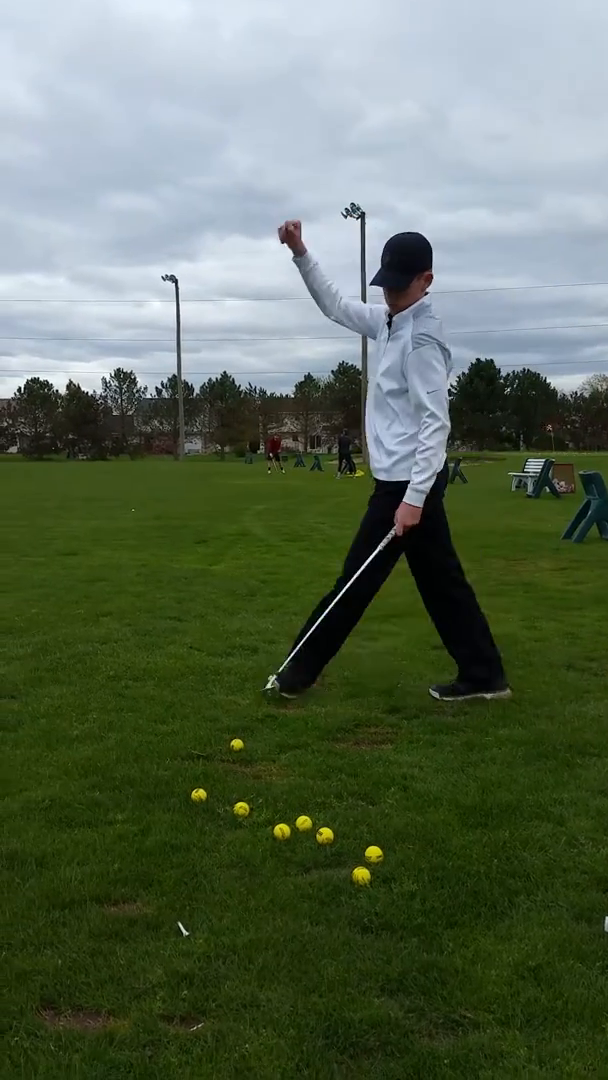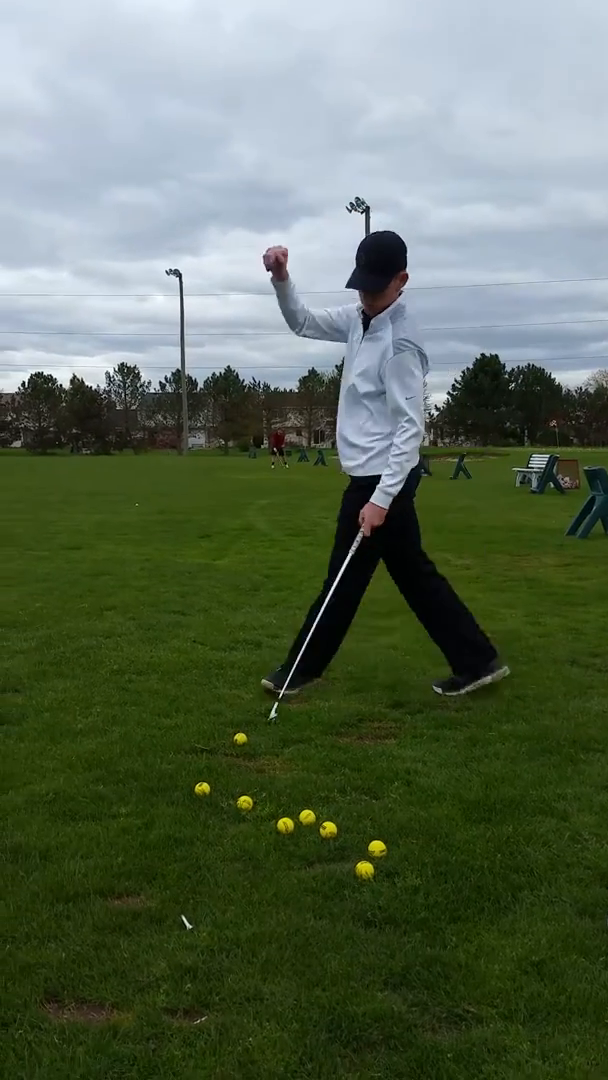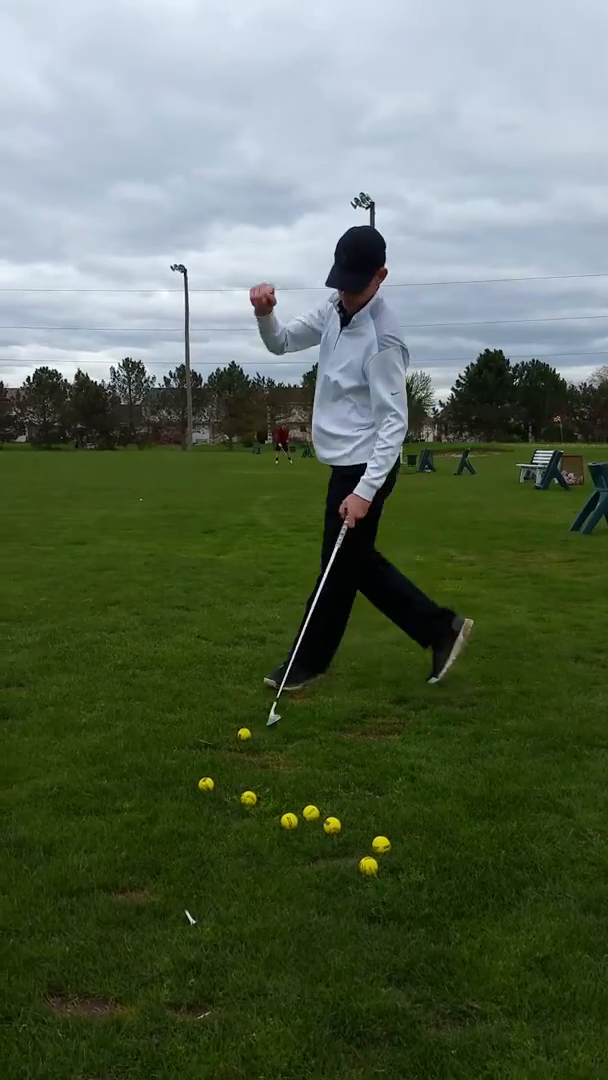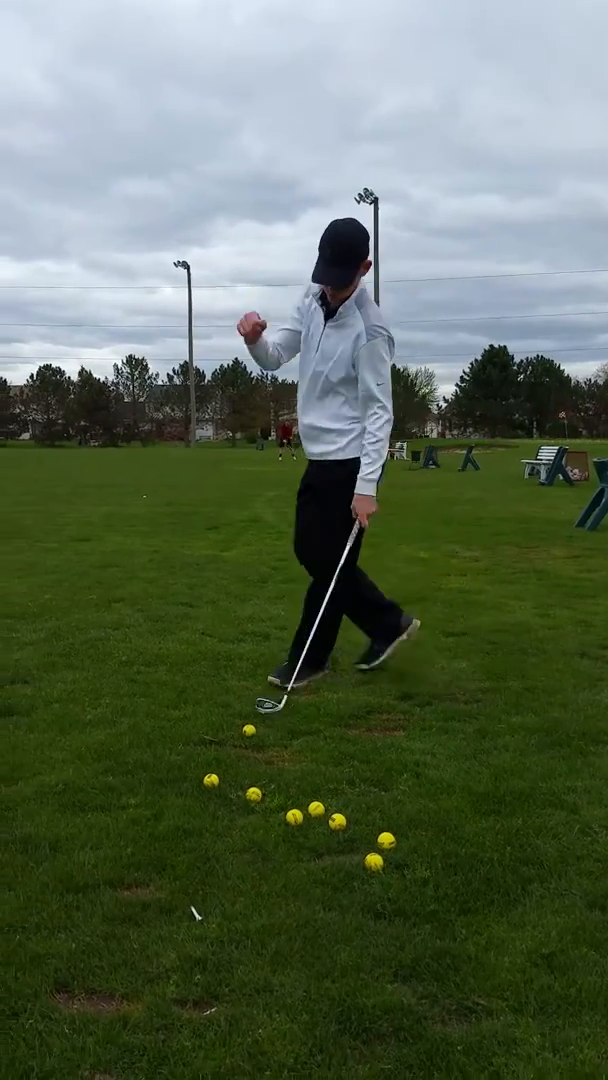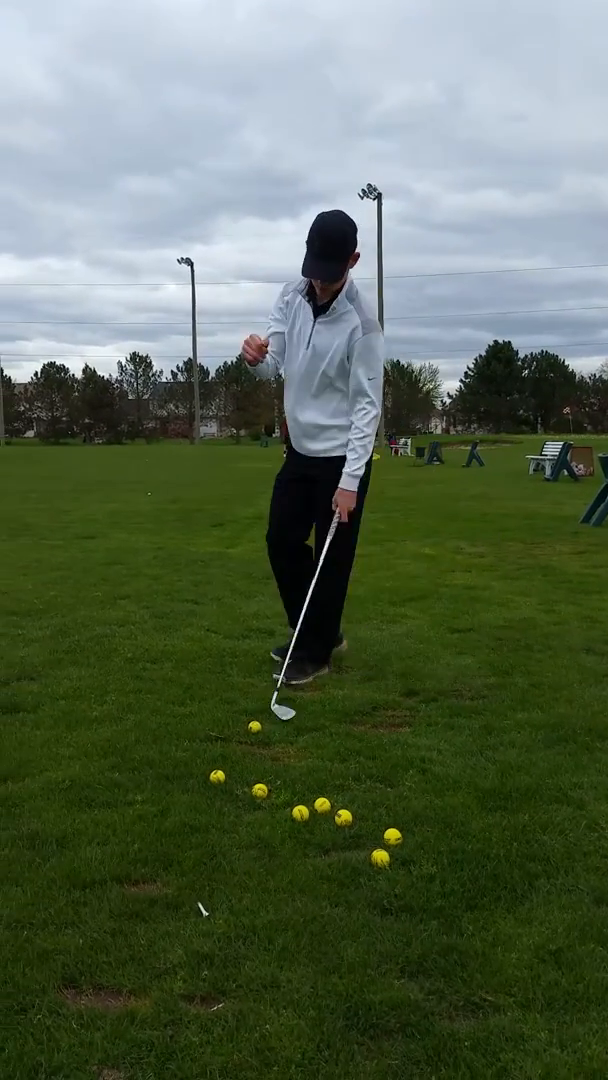
dt=0.1s
person 1, frame 1
left shoulder: (422, 339)
right shoulder: (386, 319)
left elbow: (435, 423)
right elbow: (333, 304)
left wrist: (413, 497)
right wrist: (301, 253)
left hip: (409, 478)
right hip: (405, 477)
left knee: (360, 576)
right knee: (439, 576)
left ankle: (302, 669)
right ankle: (482, 673)
person 1, frame 2
left shoulder: (399, 341)
right shoulder: (358, 318)
left elbow: (409, 426)
right elbow: (304, 322)
left wrist: (381, 498)
right wrist: (281, 278)
left hip: (379, 478)
right hip: (372, 473)
left knee: (347, 575)
right knee: (412, 573)
left ankle: (304, 667)
right ankle: (476, 660)
person 1, frame 3
left shoulder: (382, 336)
right shoulder: (331, 312)
left elbow: (392, 420)
right elbow: (280, 343)
left wrist: (366, 491)
right wrist: (266, 313)
left hip: (366, 468)
right hip: (345, 463)
left knee: (341, 568)
right knee: (362, 563)
left ankle: (310, 664)
right ankle: (441, 628)
person 1, frame 4
left shoulder: (369, 330)
right shoulder: (310, 307)
left elbow: (379, 410)
right elbow: (273, 358)
left wrist: (367, 486)
right wrist: (254, 337)
left hip: (350, 462)
right hip: (320, 456)
left knee: (329, 561)
right knee: (317, 554)
left ankle: (309, 658)
right ankle: (387, 622)
person 1, frame 5
left shoulder: (360, 323)
right shoulder: (290, 299)
left elbow: (367, 405)
right elbow: (272, 355)
left wrist: (350, 481)
right wrist: (255, 354)
left hip: (343, 456)
right hip: (300, 449)
left knee: (331, 558)
right knee: (281, 542)
left ankle: (314, 650)
right ankle: (313, 634)
